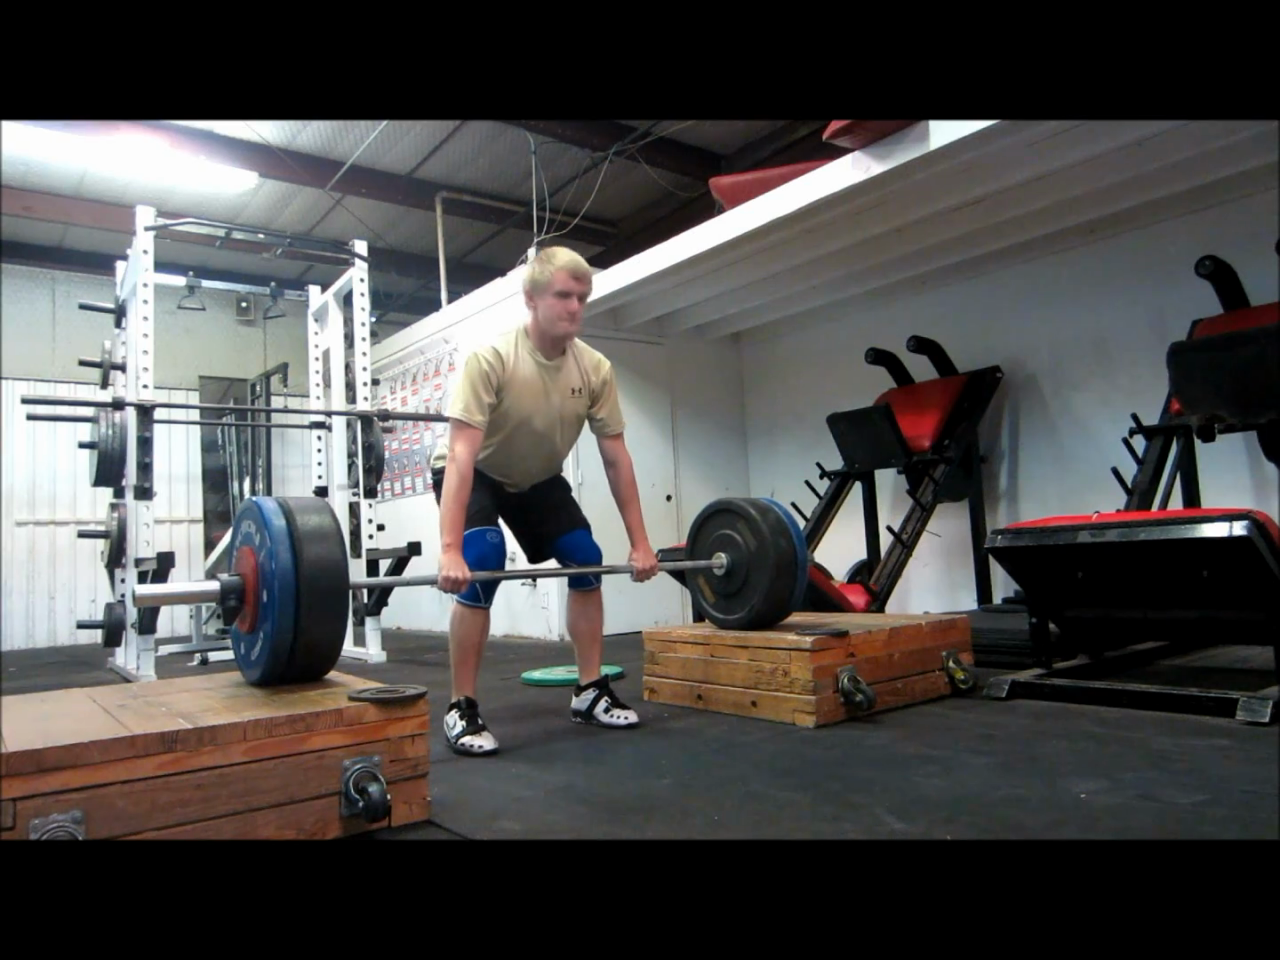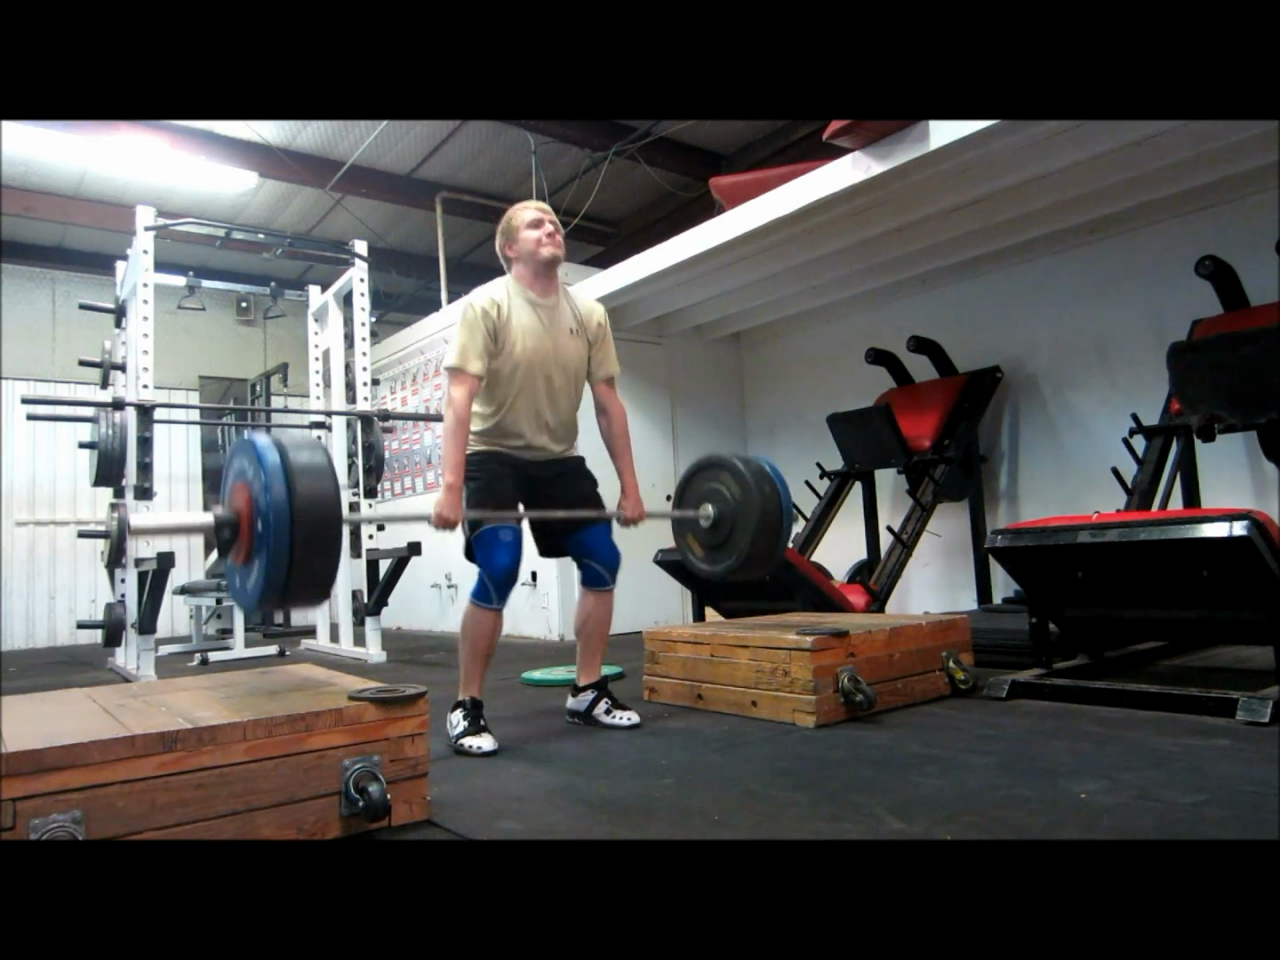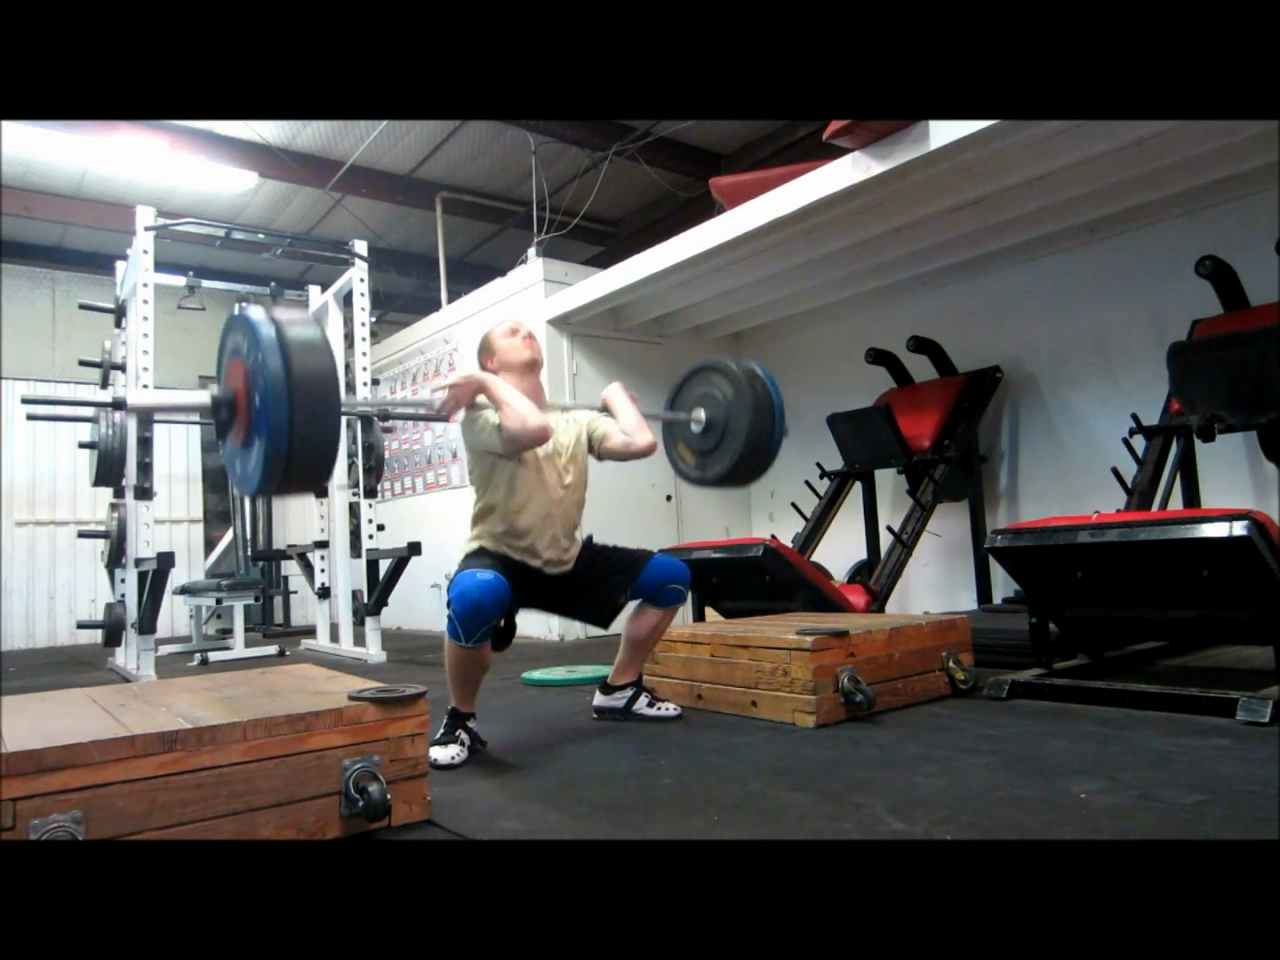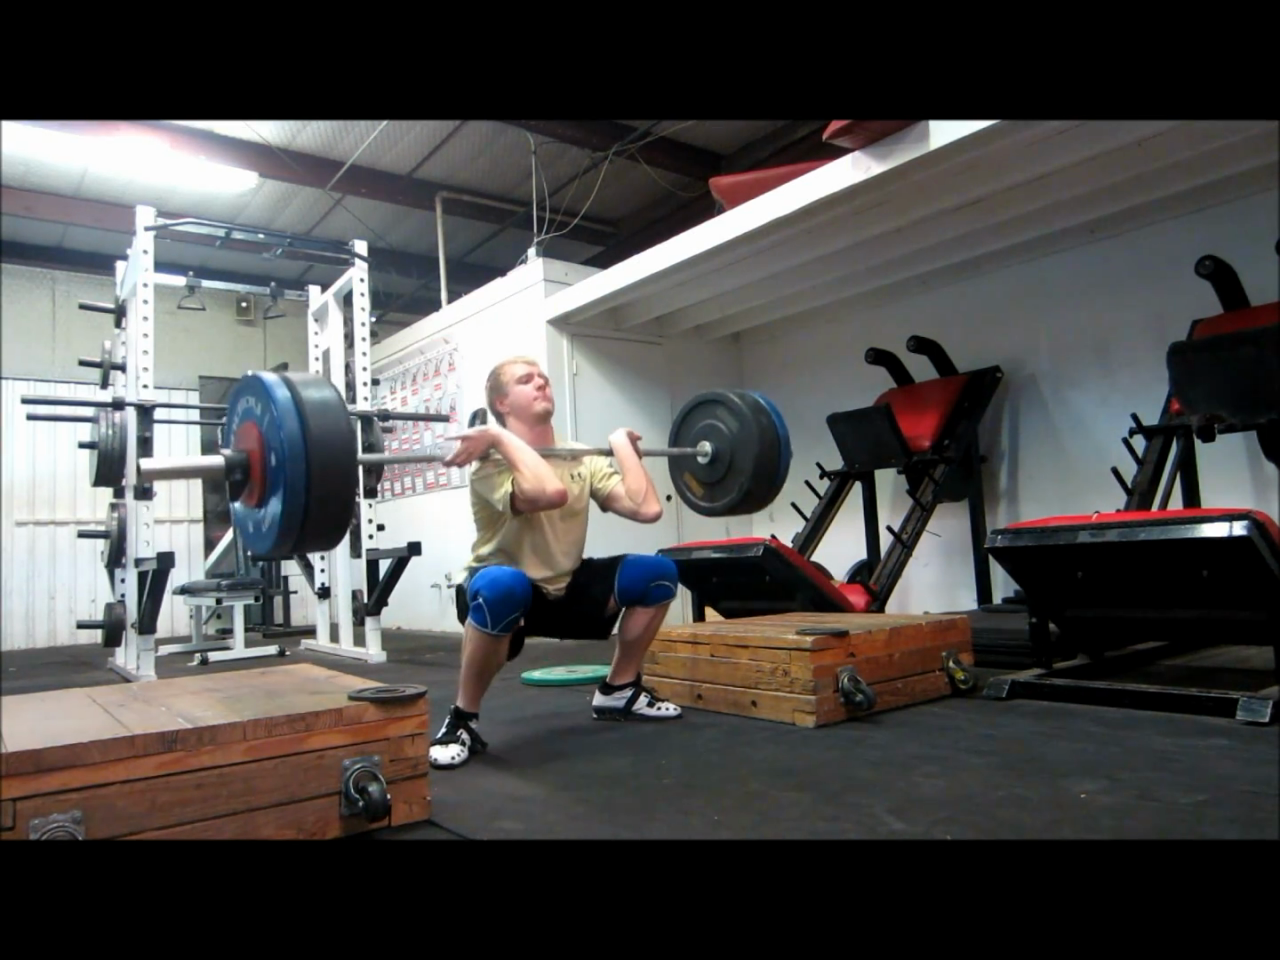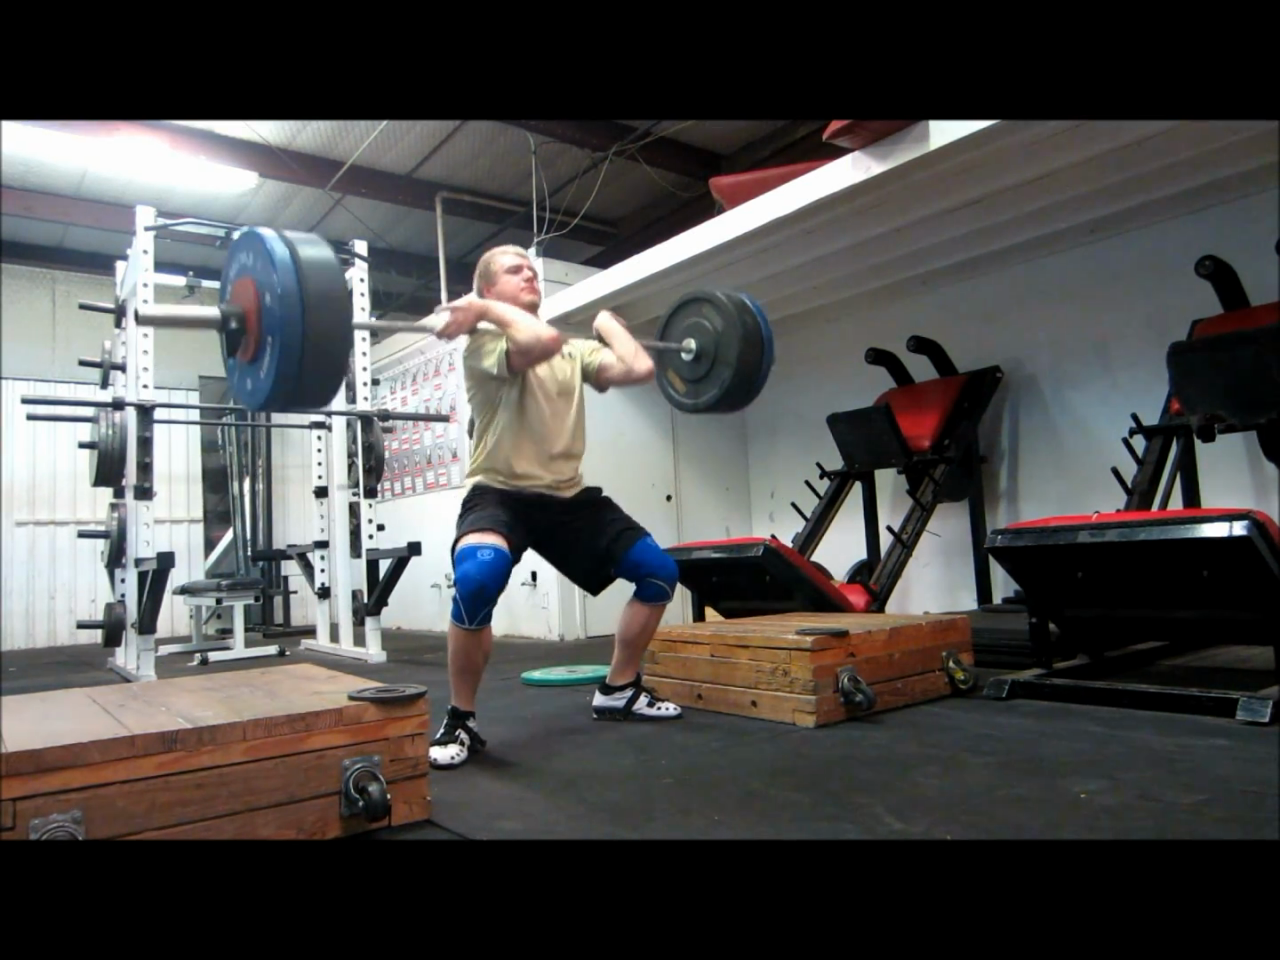
dt=0.7s
person 1, frame 1
left shoulder: (595, 368)
right shoulder: (491, 358)
left elbow: (617, 457)
right elbow: (462, 454)
left wrist: (639, 543)
right wrist: (450, 549)
left hip: (538, 479)
right hip: (478, 475)
left knee: (586, 561)
right knee: (482, 567)
left ankle: (591, 692)
right ankle: (461, 709)
person 1, frame 2
left shoulder: (589, 315)
right shoulder: (486, 306)
left elbow: (609, 405)
right elbow: (460, 399)
left wrist: (629, 488)
right wrist: (451, 487)
left hip: (557, 458)
right hip: (493, 456)
left knee: (601, 560)
right knee: (499, 567)
left ankle: (588, 692)
right ankle: (466, 708)
person 1, frame 3
left shoulder: (578, 421)
right shoulder: (487, 416)
left elbow: (642, 444)
right elbow: (534, 430)
left wrist: (616, 400)
right wrist: (486, 385)
left hip: (566, 563)
right hip: (502, 558)
left knee: (670, 577)
right knee: (475, 597)
left ankle: (619, 690)
right ankle: (460, 722)
person 1, frame 4
left shoulder: (583, 460)
right shoulder: (494, 466)
left elbow: (647, 508)
right elbow: (551, 492)
left wrist: (622, 444)
right wrist: (499, 437)
left hip: (566, 590)
right hip: (505, 595)
left knee: (658, 573)
right knee: (504, 587)
left ankle: (619, 690)
right ankle: (462, 720)
person 1, frame 5
left shoulder: (575, 350)
right shoulder: (486, 345)
left elbow: (640, 368)
right elbow: (542, 341)
left wrist: (607, 325)
right wrist: (486, 309)
left hip: (569, 493)
right hip: (501, 493)
left knee: (659, 571)
right knee: (477, 582)
left ankle: (618, 690)
right ankle: (460, 722)
